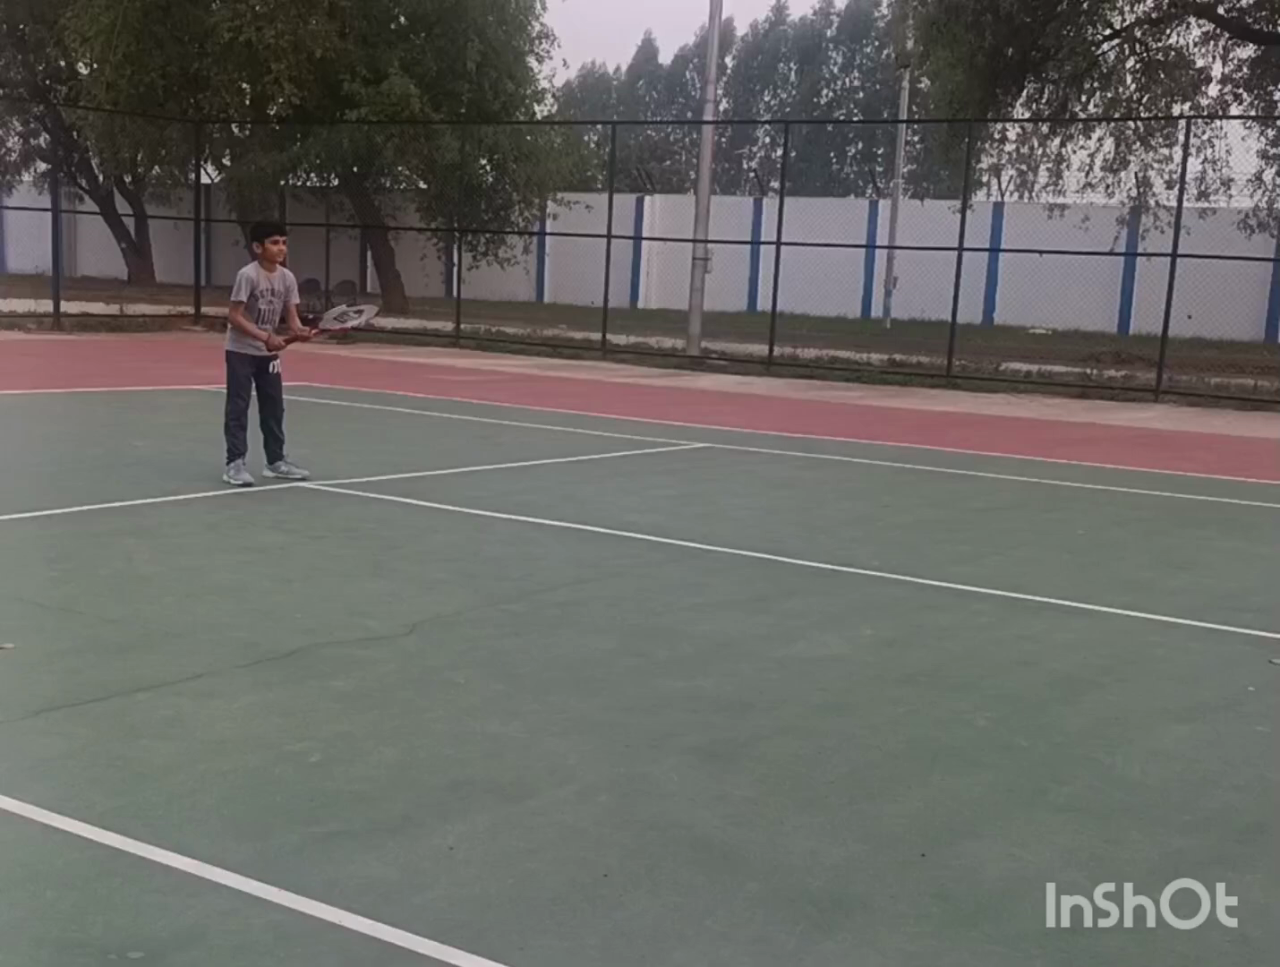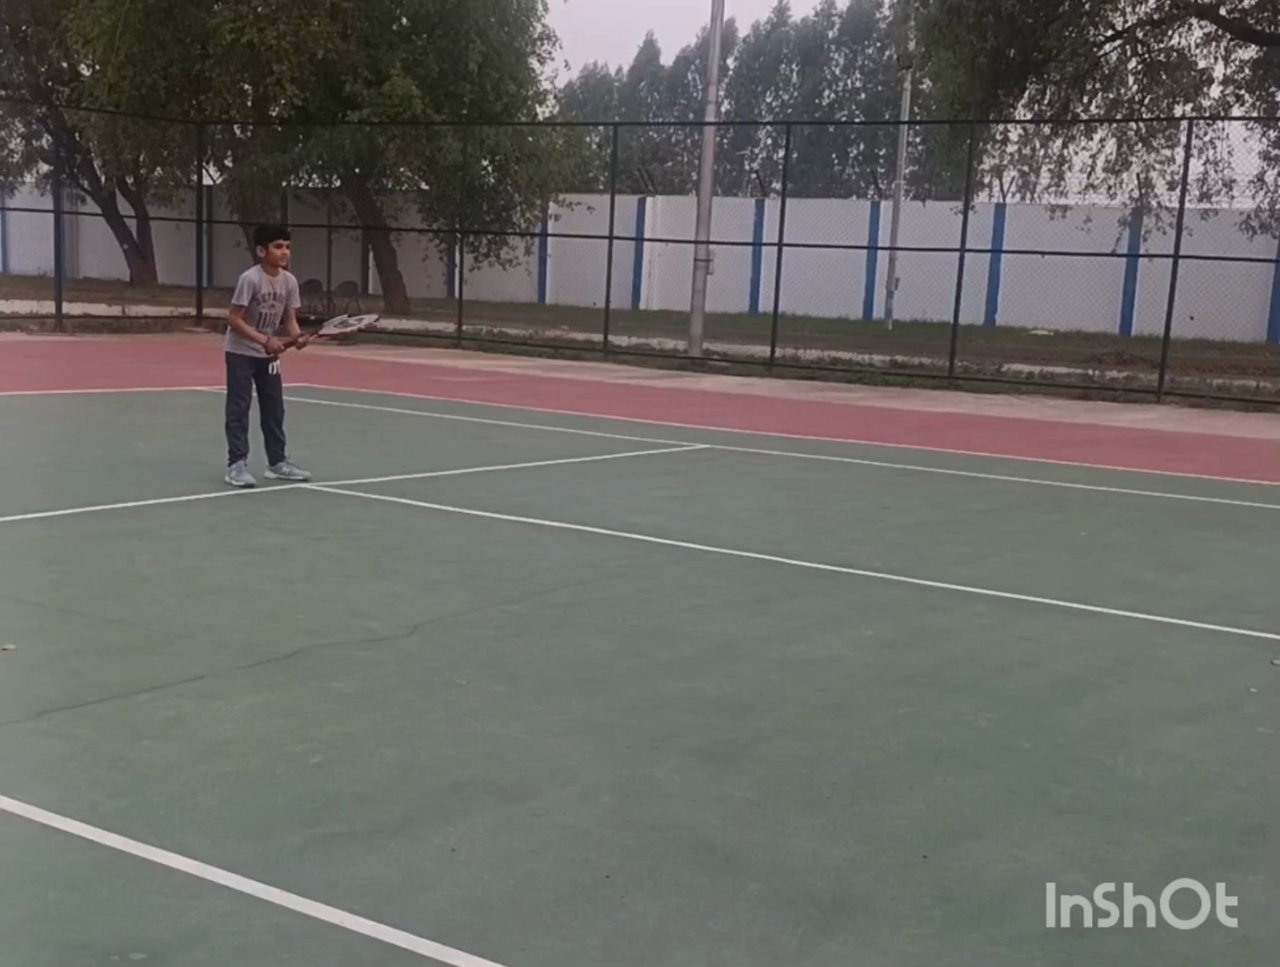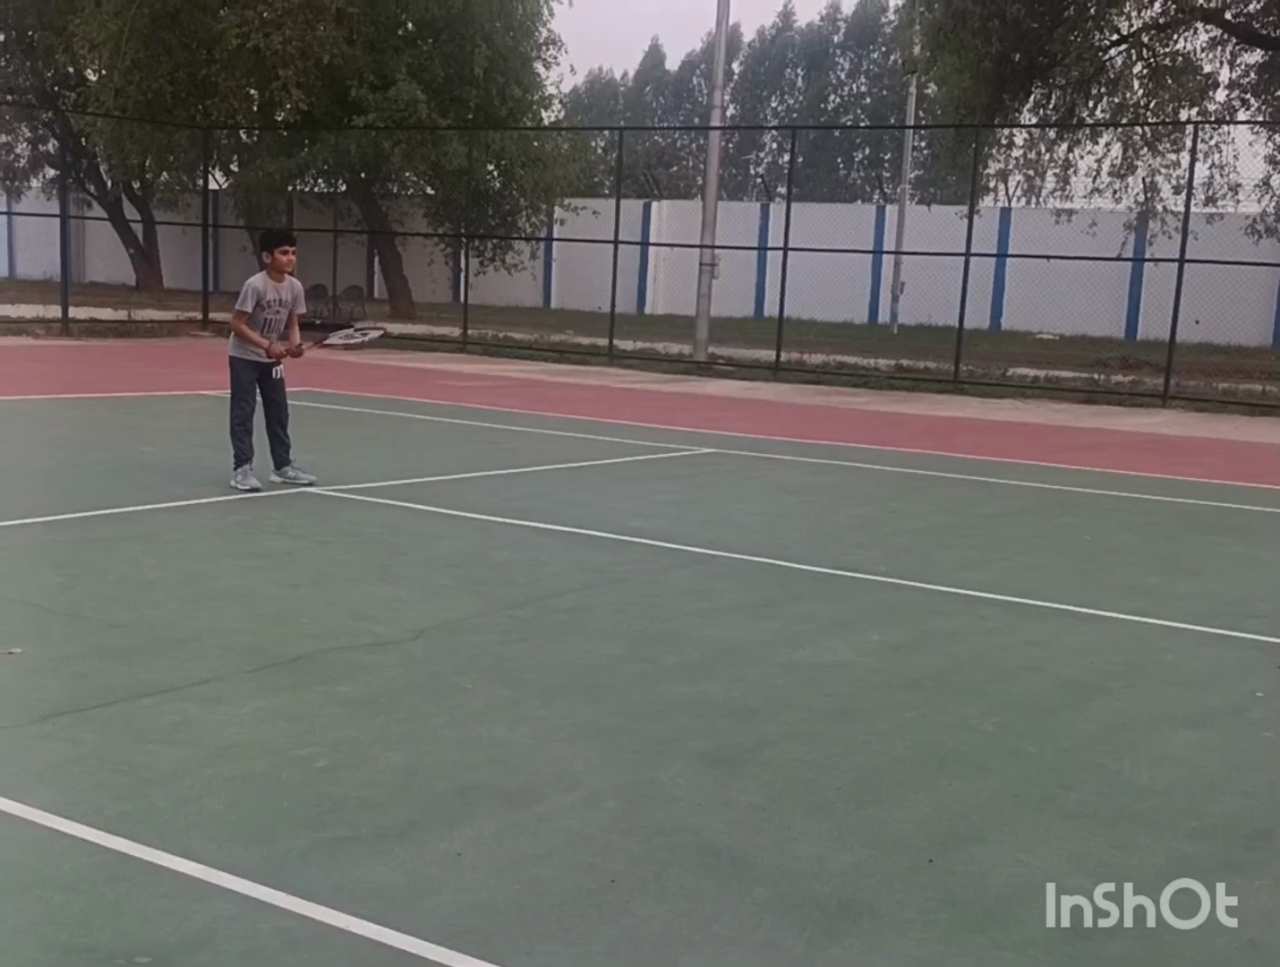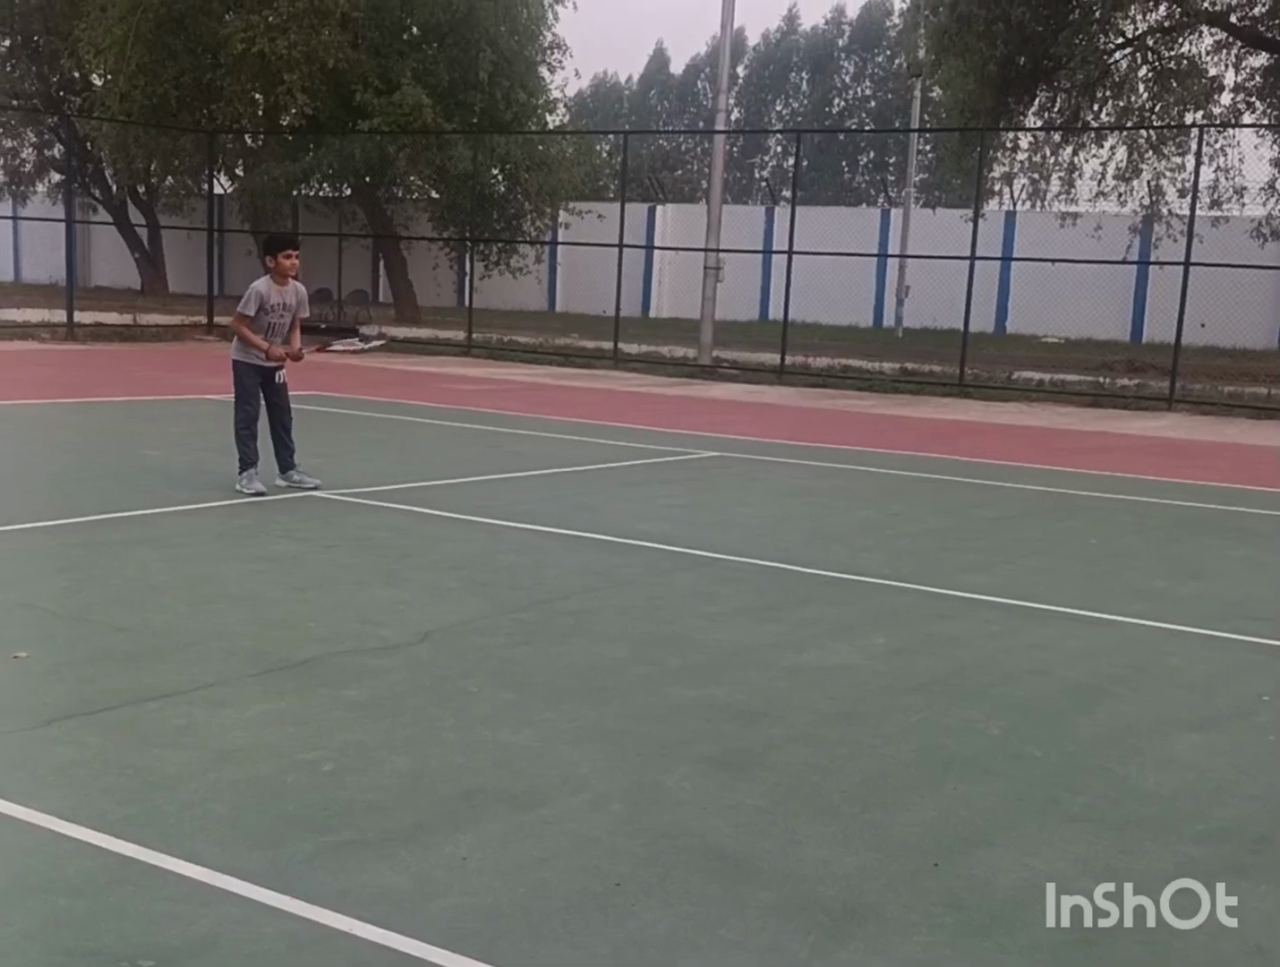
dt=0.1s
person 1, frame 1
left shoulder: (287, 278)
right shoulder: (248, 275)
left elbow: (291, 314)
right elbow: (234, 316)
left wrist: (299, 331)
right wrist: (265, 337)
left hip: (269, 353)
right hip: (241, 351)
left knee: (274, 407)
right knee: (238, 407)
left ankle: (276, 461)
right ankle: (235, 463)
person 1, frame 2
left shoulder: (289, 281)
right shoulder: (250, 279)
left elbow: (289, 318)
right elbow: (234, 318)
left wrist: (297, 336)
right wrist: (265, 340)
left hip: (269, 355)
right hip: (240, 352)
left knee: (274, 408)
right knee: (239, 409)
left ankle: (278, 462)
right ankle: (237, 464)
person 1, frame 3
left shoulder: (295, 287)
right shoulder: (255, 285)
right elbow: (236, 323)
left wrist: (294, 344)
right wrist: (267, 345)
left hip: (272, 359)
right hip: (244, 356)
left knee: (279, 412)
right knee: (243, 412)
left ankle: (283, 466)
right ankle: (242, 469)
person 1, frame 4
left shoulder: (299, 291)
right shoulder: (259, 289)
right elbow: (237, 326)
left wrist: (295, 349)
right wrist: (267, 348)
left hip: (275, 363)
right hip: (247, 360)
left knee: (282, 416)
right knee: (248, 417)
left ankle: (288, 470)
right ankle: (247, 473)
